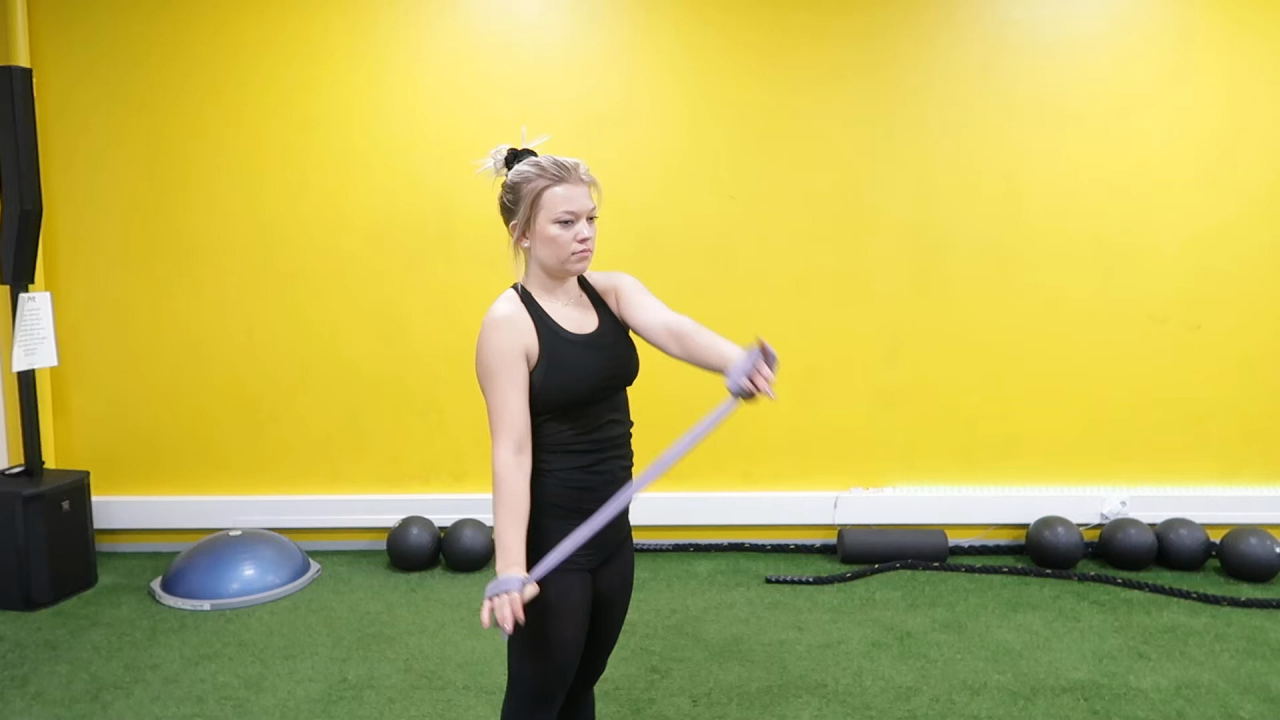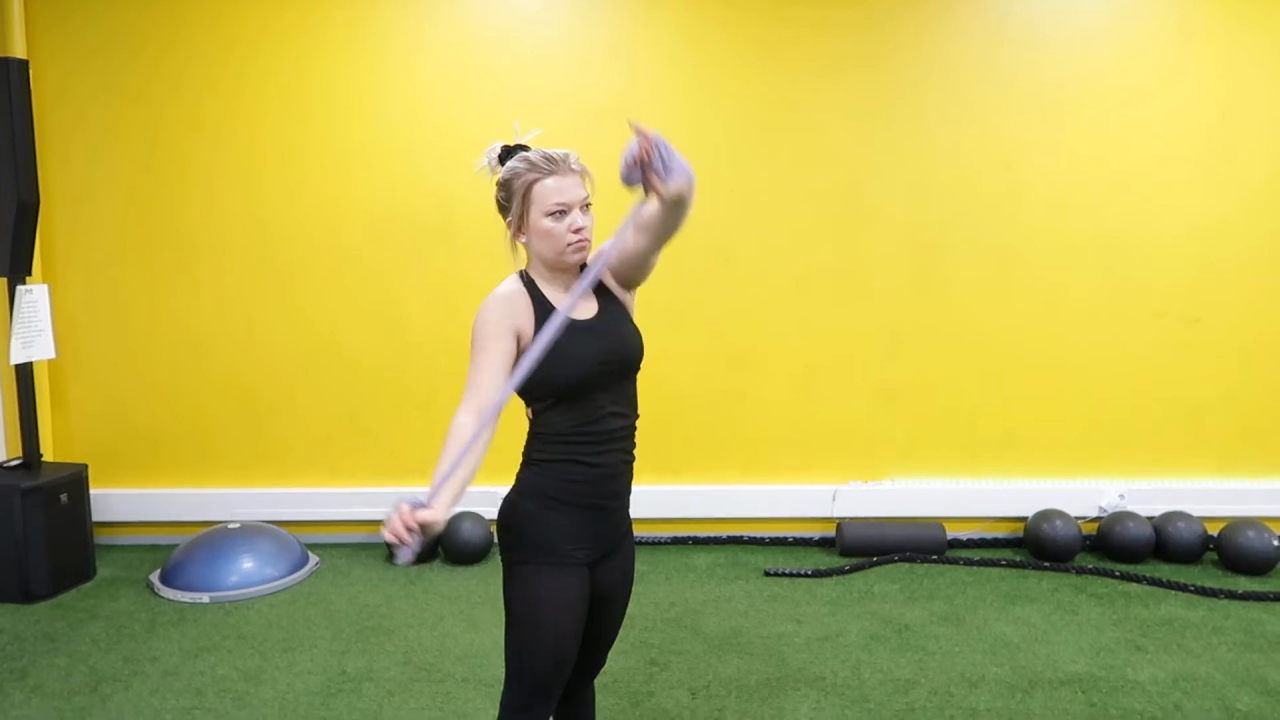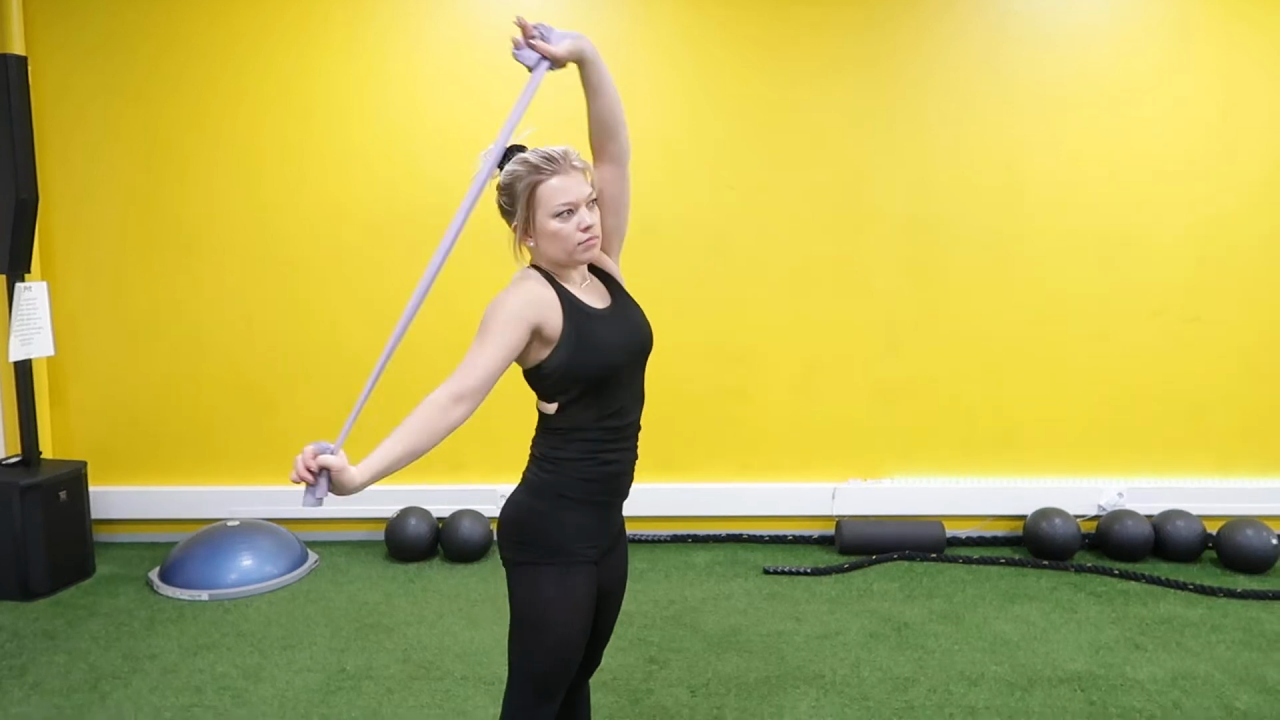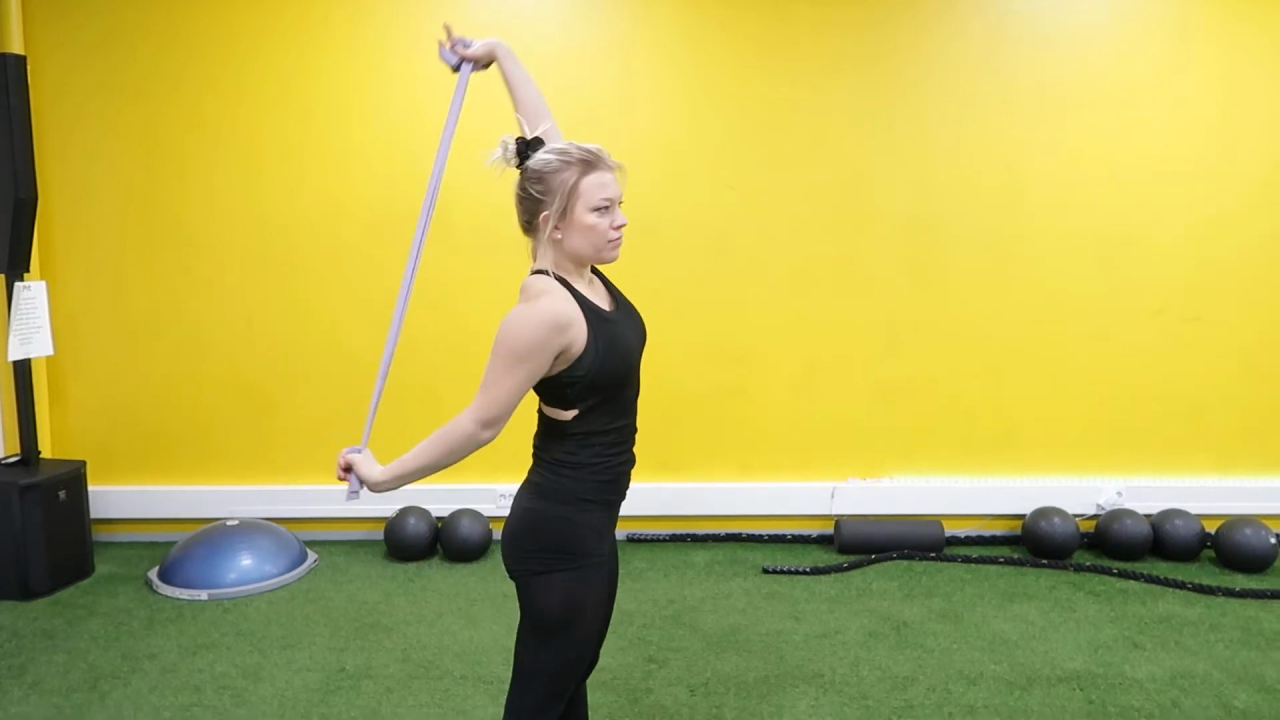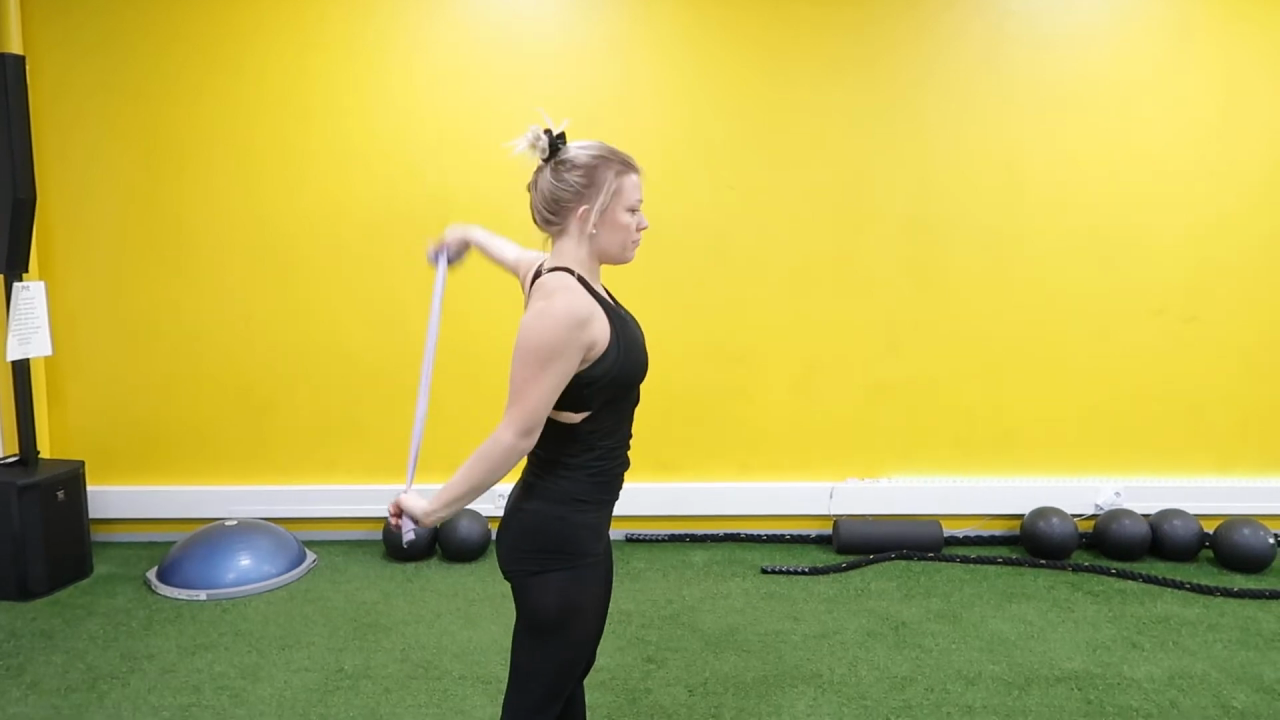
dt=0.3s
person 1, frame 1
left shoulder: (615, 292)
right shoulder: (509, 321)
left elbow: (673, 332)
right elbow: (512, 449)
left wrist: (734, 362)
right wrist: (511, 568)
left hip: (611, 530)
right hip: (554, 538)
person 1, frame 2
left shoulder: (612, 276)
right shoulder: (511, 305)
left elbow: (653, 233)
right elbow: (477, 408)
left wrist: (672, 196)
right wrist: (440, 505)
left hip: (610, 523)
right hip: (545, 530)
person 1, frame 3
left shoulder: (601, 267)
right shoulder: (528, 299)
left elbow: (610, 156)
right elbow: (456, 398)
left wrist: (586, 62)
right wrist: (360, 474)
left hip: (601, 524)
right hip: (549, 530)
person 1, frame 4
left shoulder: (582, 270)
right shoulder: (546, 310)
left elbow: (550, 142)
right elbow: (481, 423)
left wrist: (501, 61)
right wrist: (385, 475)
left hip: (583, 525)
right hip: (558, 532)
person 1, frame 5
left shoulder: (565, 277)
right shoulder: (566, 307)
left elbow: (524, 260)
right elbow: (518, 432)
left wrist: (471, 235)
right wrist: (435, 506)
left hip: (573, 527)
right hip: (555, 535)
